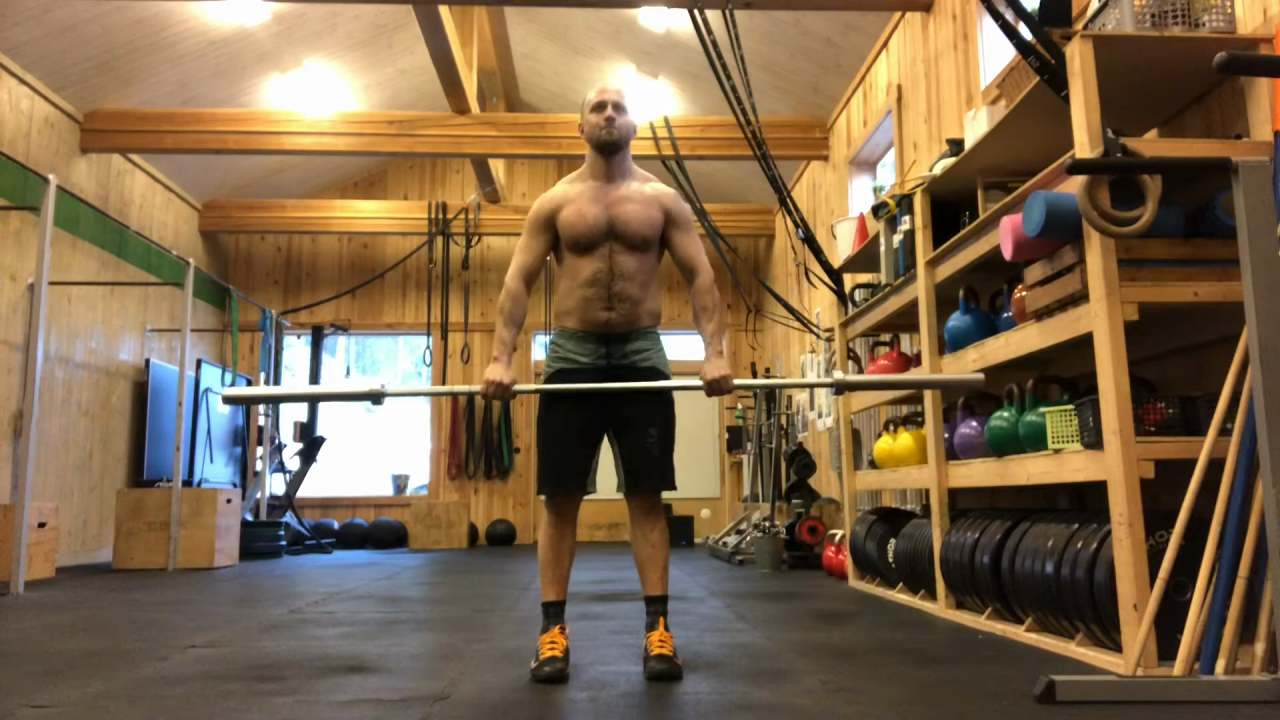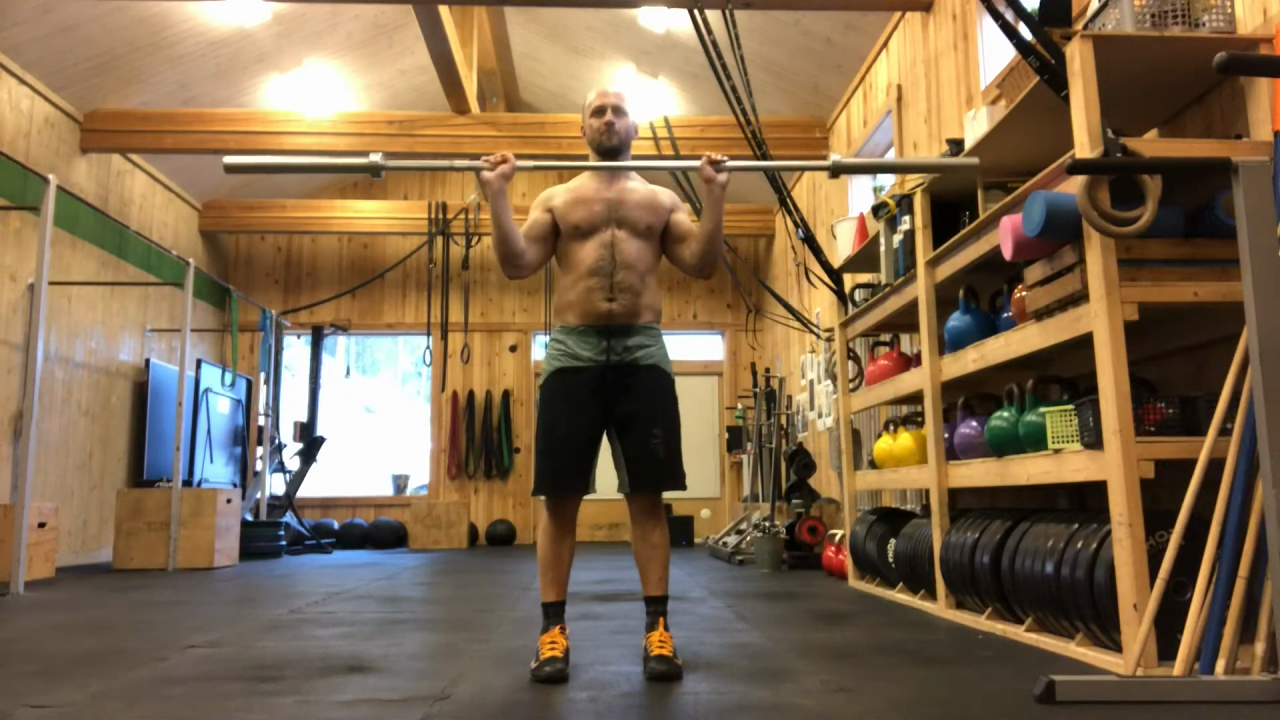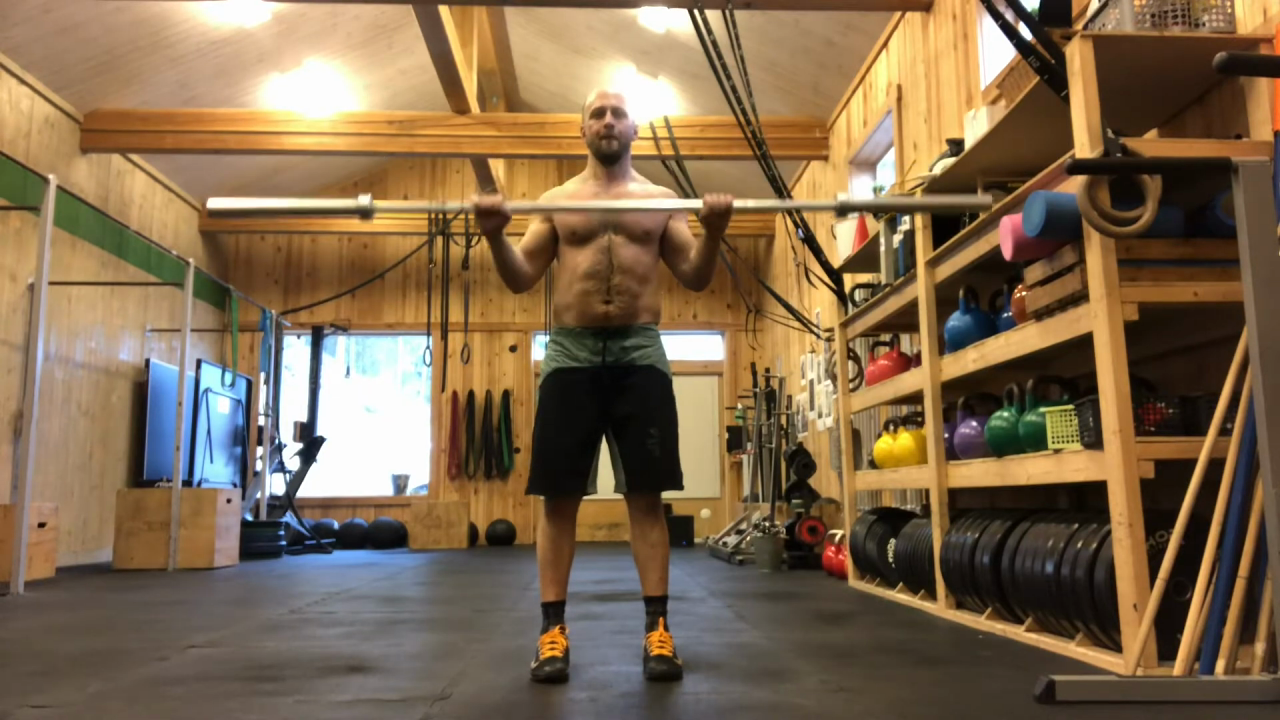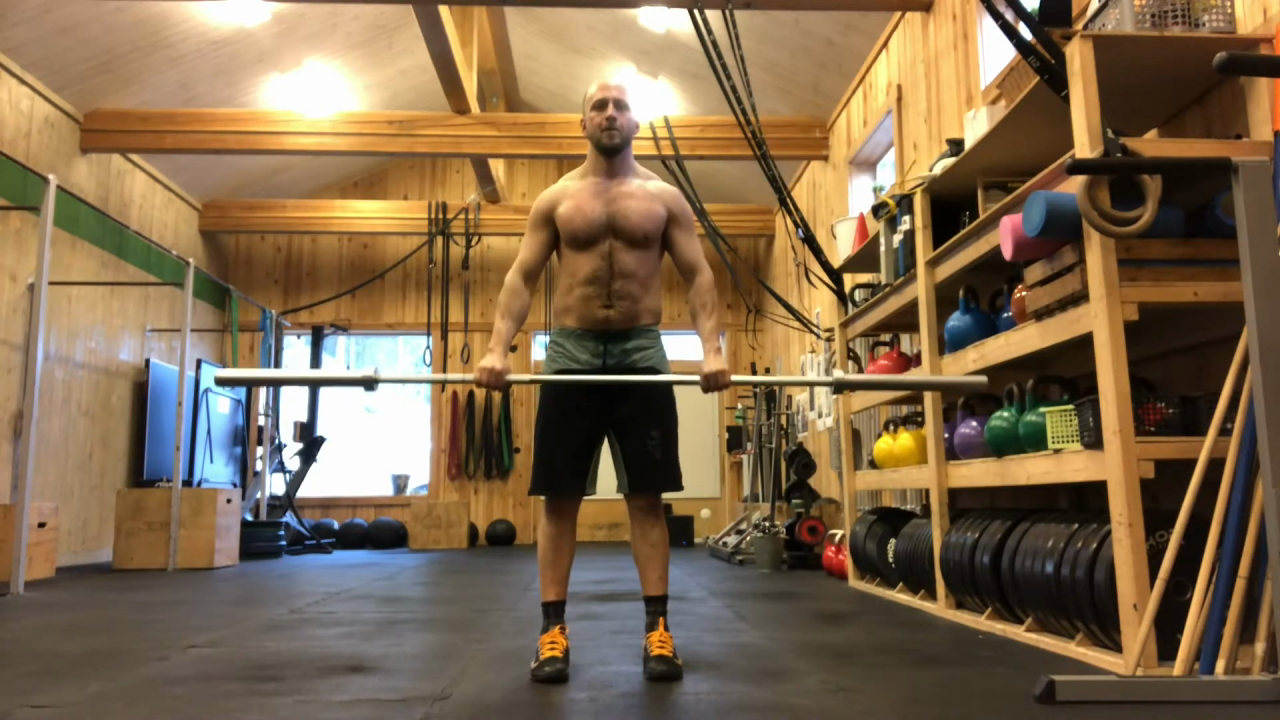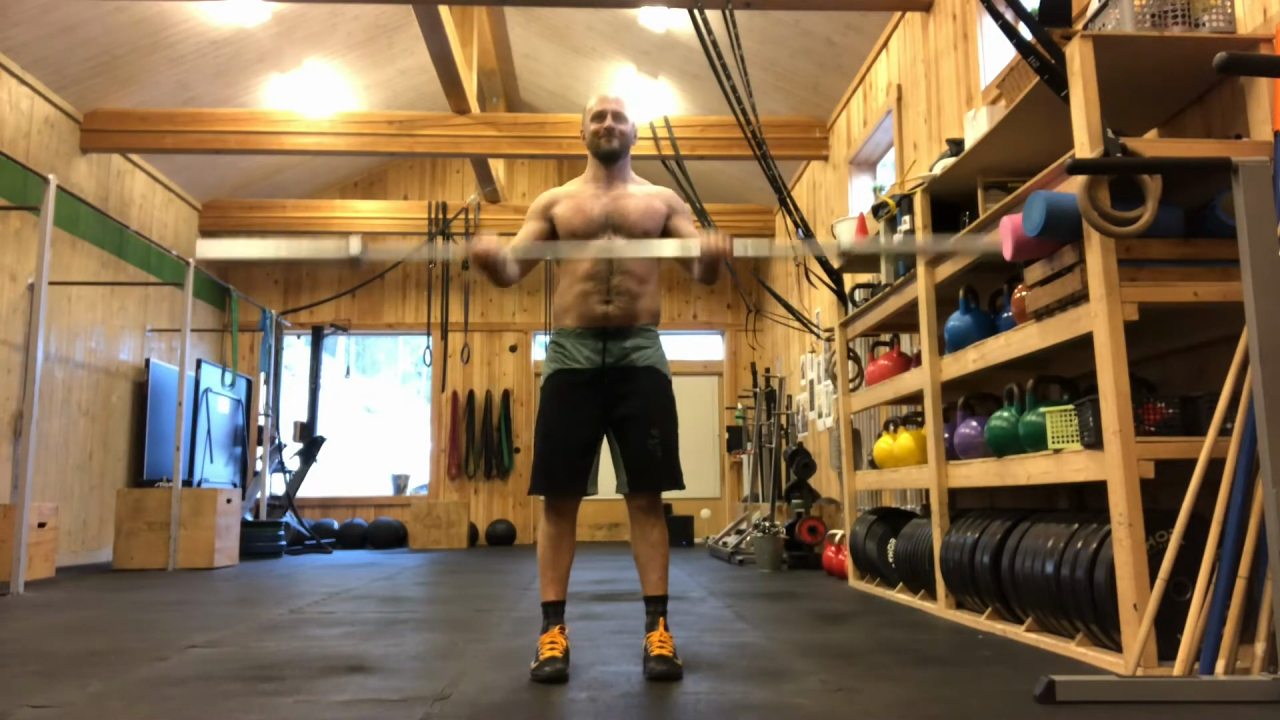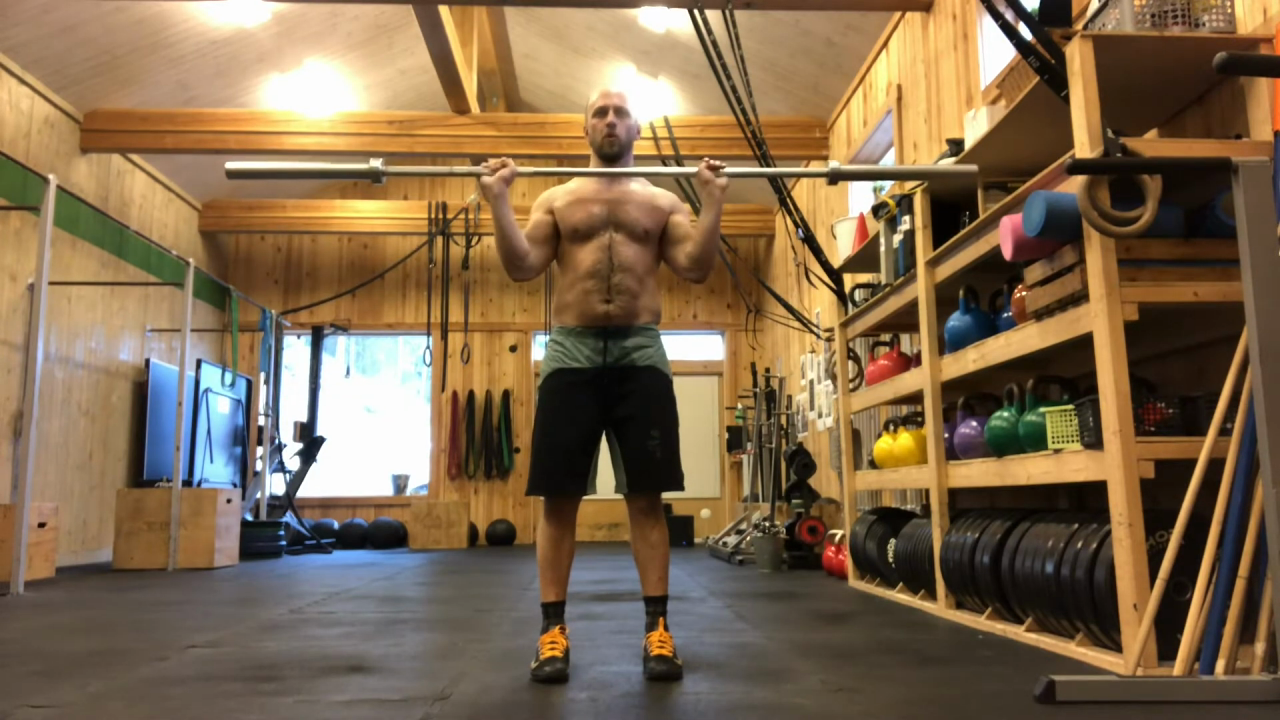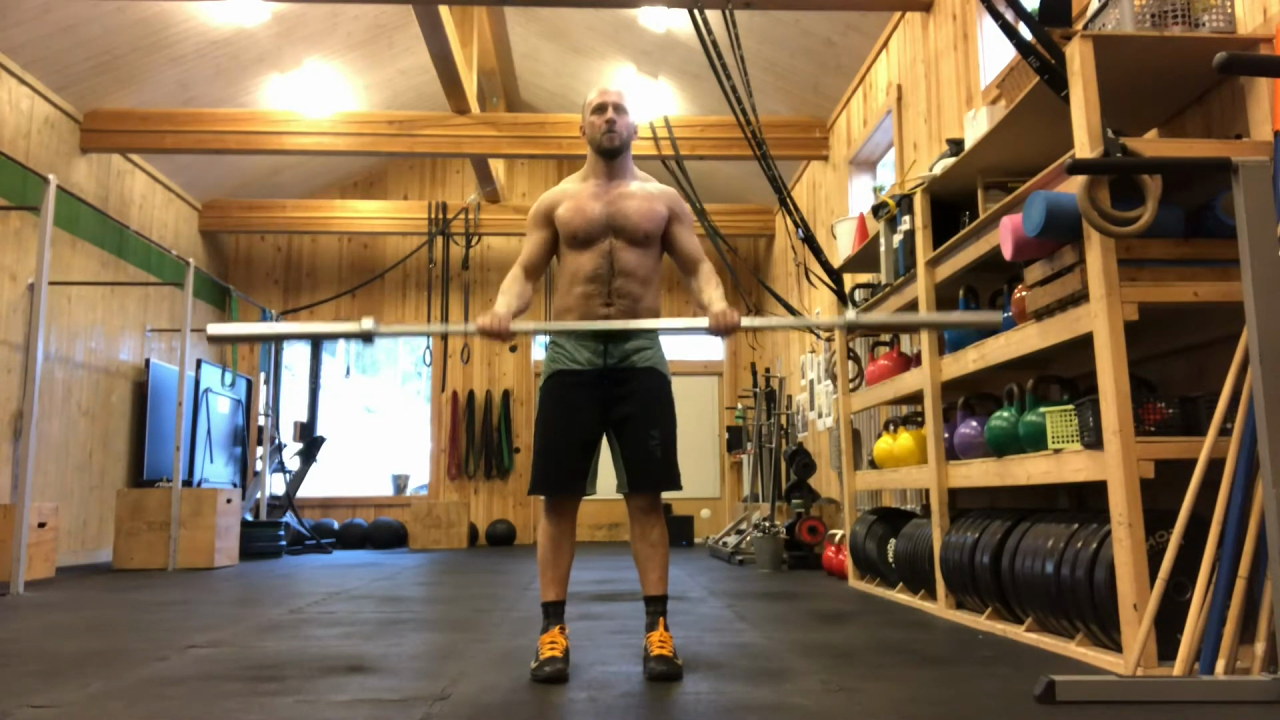
dt=0.7s
person 1, frame 1
left shoulder: (663, 199)
right shoulder: (554, 201)
left elbow: (700, 275)
right elbow: (518, 279)
left wrist: (715, 352)
right wrist: (500, 356)
left hip: (641, 356)
right hip: (571, 356)
left knee: (646, 495)
right knee: (561, 498)
left ankle: (657, 628)
right ankle: (553, 629)
person 1, frame 2
left shoulder: (663, 198)
right shoulder: (556, 198)
left elbow: (702, 266)
right elbow: (517, 264)
left wrist: (713, 195)
right wrist: (498, 196)
left hip: (643, 352)
right hip: (573, 352)
left knee: (648, 495)
right knee: (560, 496)
left ankle: (657, 628)
right ankle: (553, 629)
person 1, frame 3
left shoulder: (663, 200)
right shoulder: (555, 200)
left elbow: (694, 275)
right elbow: (521, 275)
left wrist: (713, 235)
right wrist: (494, 234)
left hip: (640, 354)
right hip: (571, 354)
left knee: (646, 494)
right knee: (559, 496)
left ankle: (657, 628)
right ankle: (553, 630)
person 1, frame 4
left shoulder: (666, 198)
right shoulder: (555, 199)
left elbow: (698, 275)
right elbow: (521, 276)
left wrist: (712, 349)
right wrist: (497, 347)
left hip: (641, 354)
right hip: (571, 354)
left knee: (647, 497)
right knee: (560, 498)
left ankle: (657, 629)
right ankle: (553, 630)
person 1, frame 5
left shoulder: (662, 199)
right shoulder: (555, 201)
left elbow: (702, 272)
right elbow: (511, 272)
left wrist: (712, 253)
right wrist: (492, 257)
left hip: (640, 354)
right hip: (572, 354)
left knee: (646, 494)
right knee: (560, 495)
left ankle: (657, 627)
right ankle: (553, 629)
person 1, frame 6
left shoulder: (664, 200)
right shoulder: (556, 198)
left elbow: (696, 267)
right elbow: (521, 266)
left wrist: (712, 198)
right wrist: (498, 198)
left hip: (640, 354)
right hip: (571, 354)
left knee: (647, 495)
right knee: (559, 496)
left ankle: (657, 628)
right ankle: (553, 629)
person 1, frame 7
left shoulder: (663, 199)
right shoulder: (554, 201)
left elbow: (696, 264)
right elbow: (525, 271)
left wrist: (717, 306)
right wrist: (501, 313)
left hip: (640, 358)
right hip: (570, 357)
left knee: (646, 495)
right knee: (559, 496)
left ankle: (657, 628)
right ankle: (552, 630)
